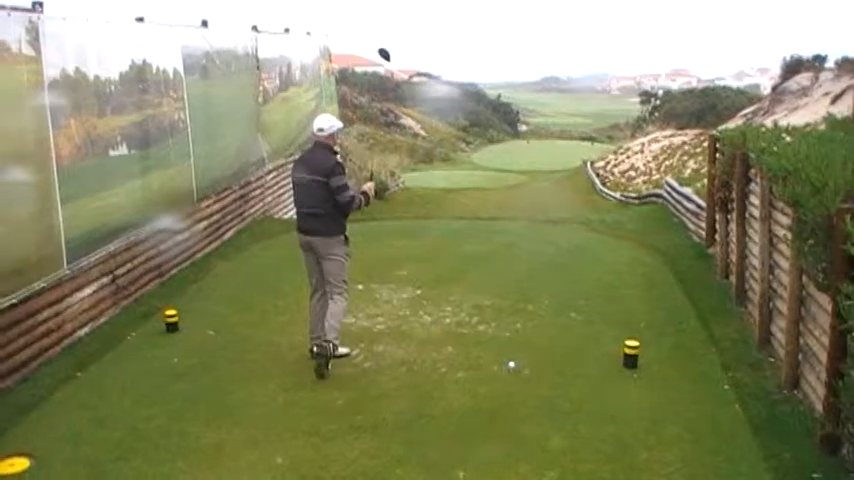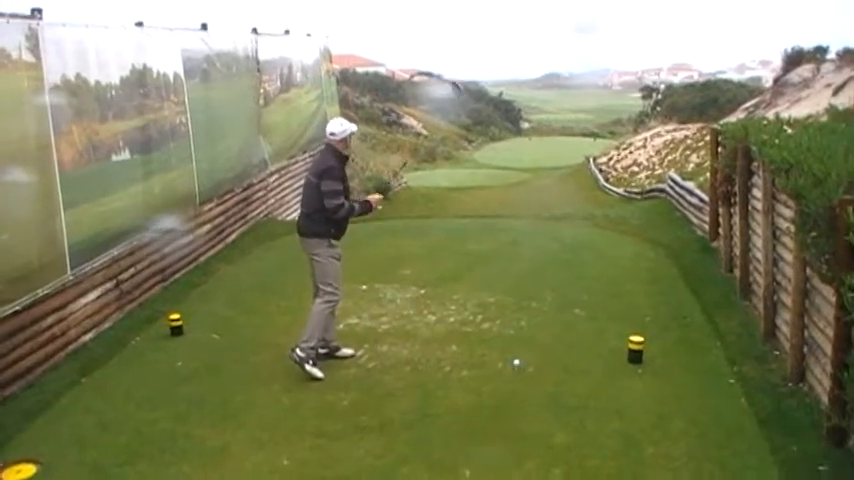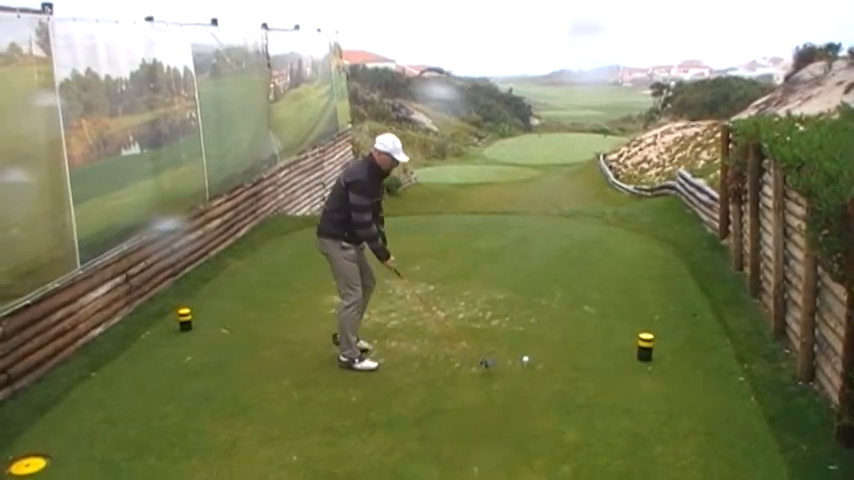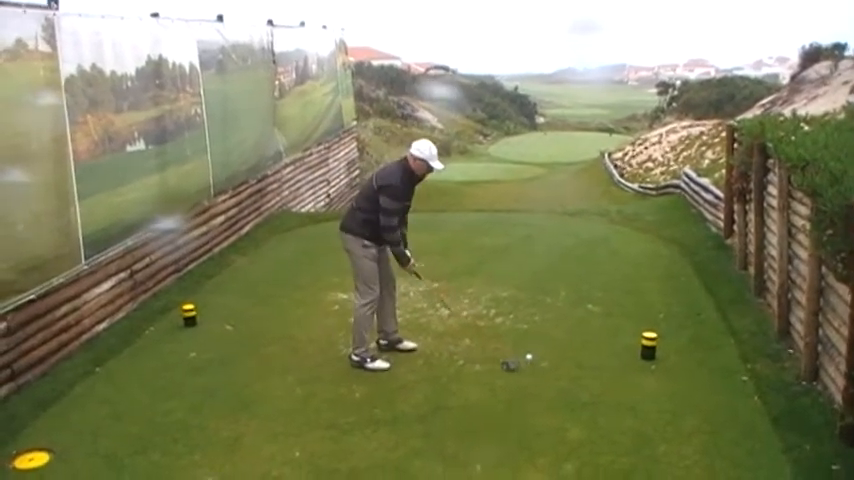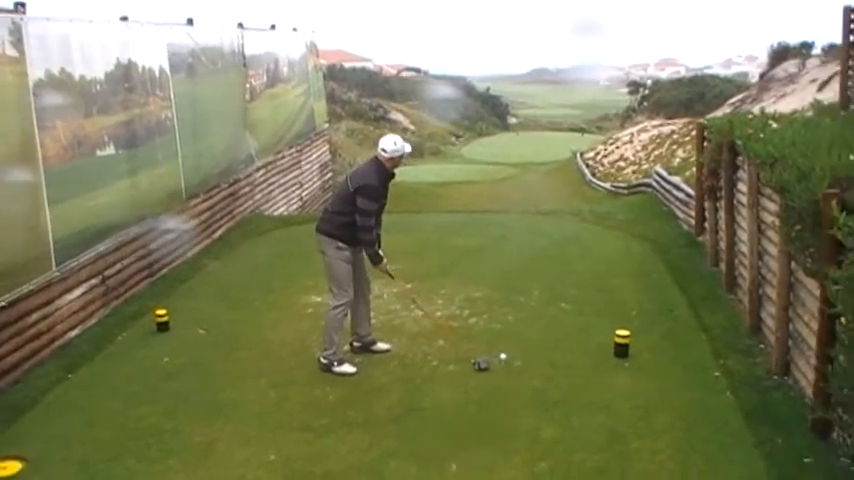
dt=1s
person 1, frame 1
left shoulder: (300, 161)
right shoulder: (332, 164)
right elbow: (346, 202)
right wrist: (364, 194)
left hip: (305, 233)
right hip: (329, 236)
left knee: (318, 291)
right knee: (338, 292)
left ankle: (318, 343)
right ankle: (329, 344)
person 1, frame 2
left shoulder: (326, 161)
right shoulder: (331, 167)
right elbow: (337, 209)
left wrist: (362, 203)
right wrist: (366, 206)
left hip: (316, 233)
right hip: (321, 237)
left knee: (325, 291)
right knee: (329, 294)
left ankle: (326, 344)
right ankle: (304, 350)
person 1, frame 3
left shoulder: (373, 173)
right shoulder: (361, 178)
left elbow: (374, 214)
right elbow: (363, 222)
left wrist: (383, 245)
right wrist: (383, 254)
left hip: (349, 237)
right hip: (336, 239)
left knee: (367, 282)
right knee: (351, 294)
left ankle: (345, 335)
right ankle: (348, 354)
person 1, frame 4
left shoulder: (405, 176)
right shoulder: (394, 181)
left elbow: (398, 219)
right elbow: (388, 225)
left wrist: (404, 249)
right wrist: (402, 258)
left hip: (373, 236)
right hip: (358, 236)
left knee: (387, 285)
right knee: (368, 294)
left ankle: (388, 337)
right ankle: (359, 353)
person 1, frame 5
left shoulder: (377, 173)
right shoulder: (370, 182)
left elbow: (372, 218)
right elbow: (365, 225)
left wrist: (378, 250)
right wrist: (376, 258)
left hip: (348, 237)
right hip: (335, 239)
left knee: (362, 288)
right knee: (343, 297)
left ankle: (362, 339)
right ankle: (328, 357)
